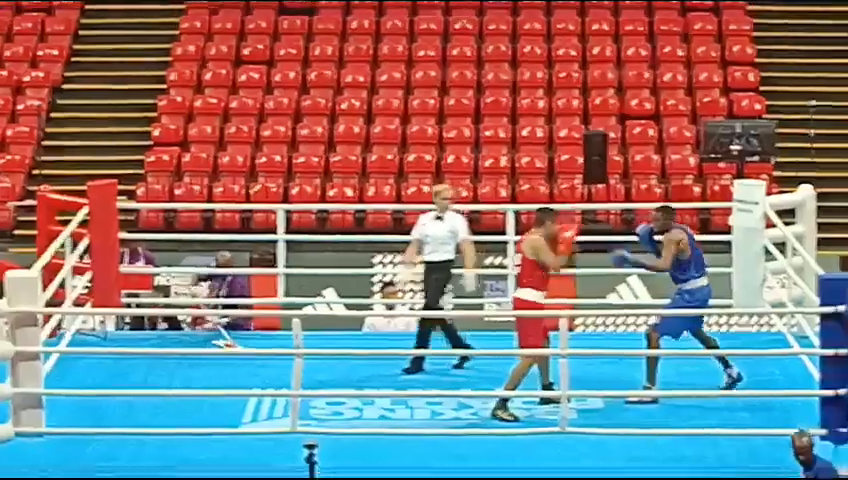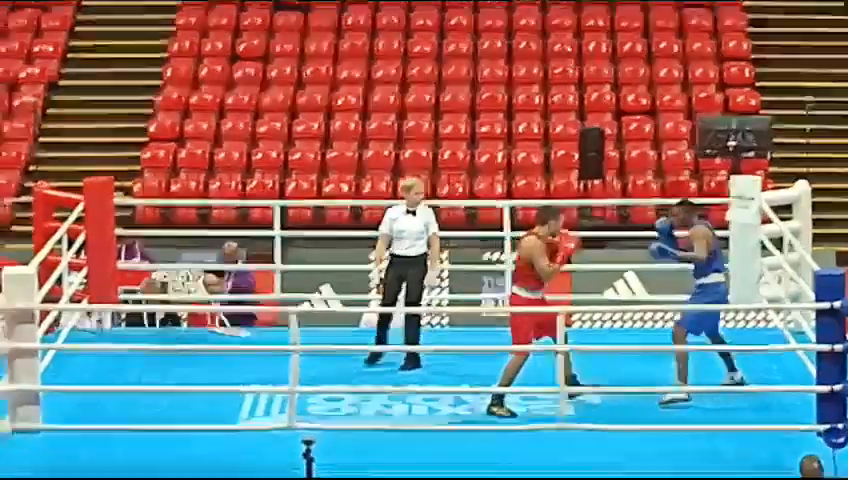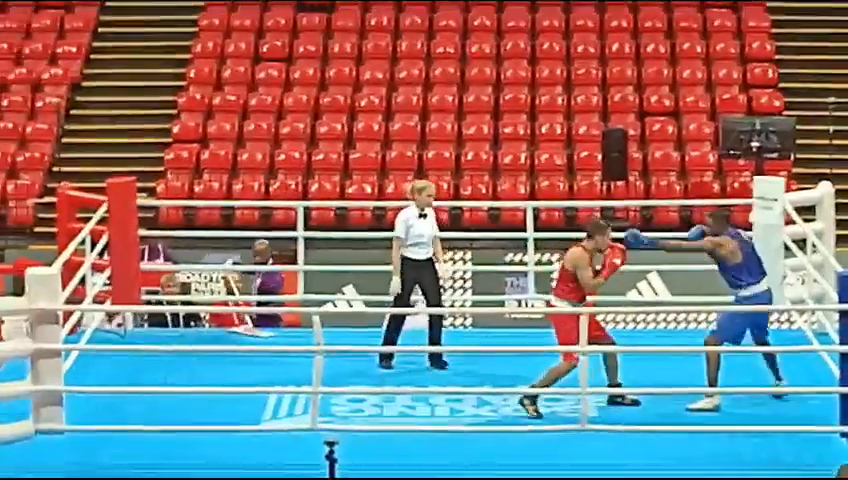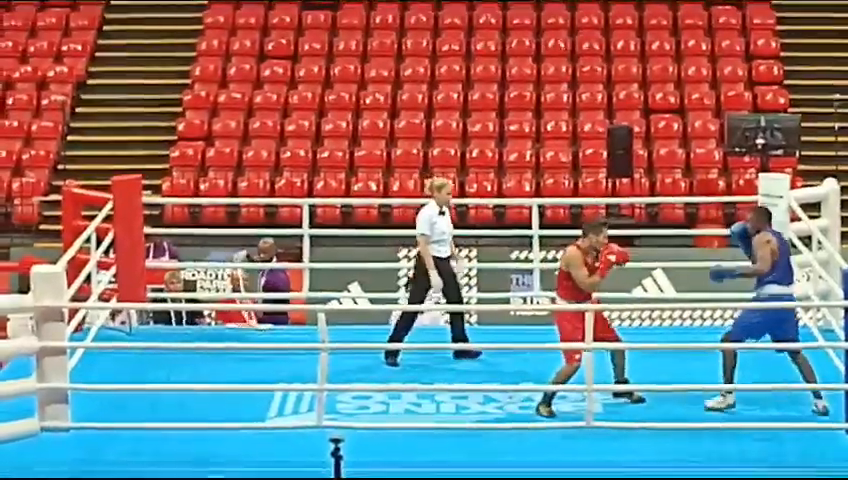
dt=0.3s
person 1, frame 1
left shoulder: (529, 240)
right shoulder: (536, 241)
left elbow: (545, 264)
right elbow: (556, 265)
left wrist: (560, 243)
right wrist: (566, 242)
left hip: (529, 301)
right hip: (529, 302)
left knee: (543, 344)
right knee: (529, 355)
left ankle: (547, 391)
right ankle: (501, 404)
person 1, frame 2
left shoulder: (541, 240)
right shoulder: (533, 242)
left elbow: (547, 263)
right elbow: (547, 275)
left wrist: (558, 249)
right wrist: (564, 253)
left hip: (535, 298)
right hip: (524, 300)
right knee: (522, 353)
left ankle: (571, 382)
right ankle: (496, 402)
person 1, frame 3
left shoulder: (586, 253)
right shoulder: (579, 255)
left elbow: (590, 279)
right elbow: (591, 288)
left wrist: (608, 264)
right wrist: (610, 268)
left hip: (577, 309)
right hip: (563, 311)
left knee: (609, 345)
right knee: (571, 360)
left ankle: (615, 394)
right ankle: (530, 396)
person 1, frame 4
left shoulder: (590, 252)
right shoulder: (573, 254)
left elbow: (594, 275)
right elbow: (588, 286)
left wrist: (612, 259)
right wrist: (606, 264)
right hip: (569, 311)
left knee: (617, 344)
right knee: (575, 362)
left ankle: (621, 388)
right ankle: (545, 402)
person 2, frame 1
left shoulder: (671, 237)
right shoulder: (681, 231)
left elbow: (664, 266)
right elbow: (668, 261)
left wrist: (633, 260)
right wrist: (649, 242)
left hip: (689, 294)
right hip: (697, 290)
left knee: (653, 334)
right knee: (697, 332)
left ankle: (649, 390)
right ankle: (730, 371)
person 2, frame 2
left shoulder: (698, 230)
right shoulder: (699, 228)
left elbow: (701, 257)
right elbow: (690, 257)
left wrist: (671, 253)
right wrist: (670, 238)
left hip: (709, 289)
right hip: (715, 288)
left knee: (679, 332)
right knee: (711, 332)
left ankle: (681, 388)
right ankle: (734, 374)
person 2, frame 3
left shoulder: (718, 242)
right shoulder: (740, 236)
left elbow: (682, 247)
left wrist: (647, 241)
left hip: (748, 300)
right hip: (763, 294)
left knee: (712, 342)
right knee: (761, 341)
left ankle: (712, 398)
right ankle: (779, 380)
person 2, frame 4
left shoulder: (760, 238)
right shoulder: (780, 239)
left elbow: (763, 269)
left wrist: (732, 272)
right wrist: (745, 244)
left hip: (767, 299)
right hip: (786, 298)
left knee: (729, 341)
right knee: (794, 351)
left ankle: (727, 396)
right ankle: (819, 400)
person 3, frame 1
left shoulder: (456, 219)
right shoulder: (424, 219)
left elbow: (466, 246)
right elbow: (414, 246)
left wrist: (469, 272)
right wrist: (406, 269)
left hip: (442, 269)
right hip: (428, 268)
left knee: (428, 312)
right knee: (434, 313)
left ankle: (417, 362)
right ankle: (463, 349)
person 3, frame 2
left shoulder: (427, 213)
right shoulder: (393, 212)
left elbow: (434, 242)
right elbow: (382, 242)
left wrist: (433, 268)
right wrist: (377, 267)
left hip: (417, 263)
right hip: (396, 262)
left knee: (412, 307)
right knee: (387, 305)
left ankle: (413, 357)
right ankle: (378, 349)
person 3, frame 3
left shoulder: (430, 214)
right shoulder: (405, 216)
left elbow: (435, 241)
right elbow: (397, 248)
left wrist: (441, 263)
right wrist: (396, 276)
left hip: (427, 266)
right hip: (408, 266)
left knee: (435, 307)
right knee: (400, 310)
left ankle: (436, 356)
right ankle: (386, 356)
person 3, frame 4
left shoulder: (444, 212)
right shoulder: (426, 214)
right elbow: (423, 246)
left wrist: (455, 260)
right wrist: (432, 273)
left hip: (444, 263)
right hip: (427, 264)
left knee: (457, 303)
right knee: (414, 309)
left ankle: (461, 348)
right ankle: (392, 351)
